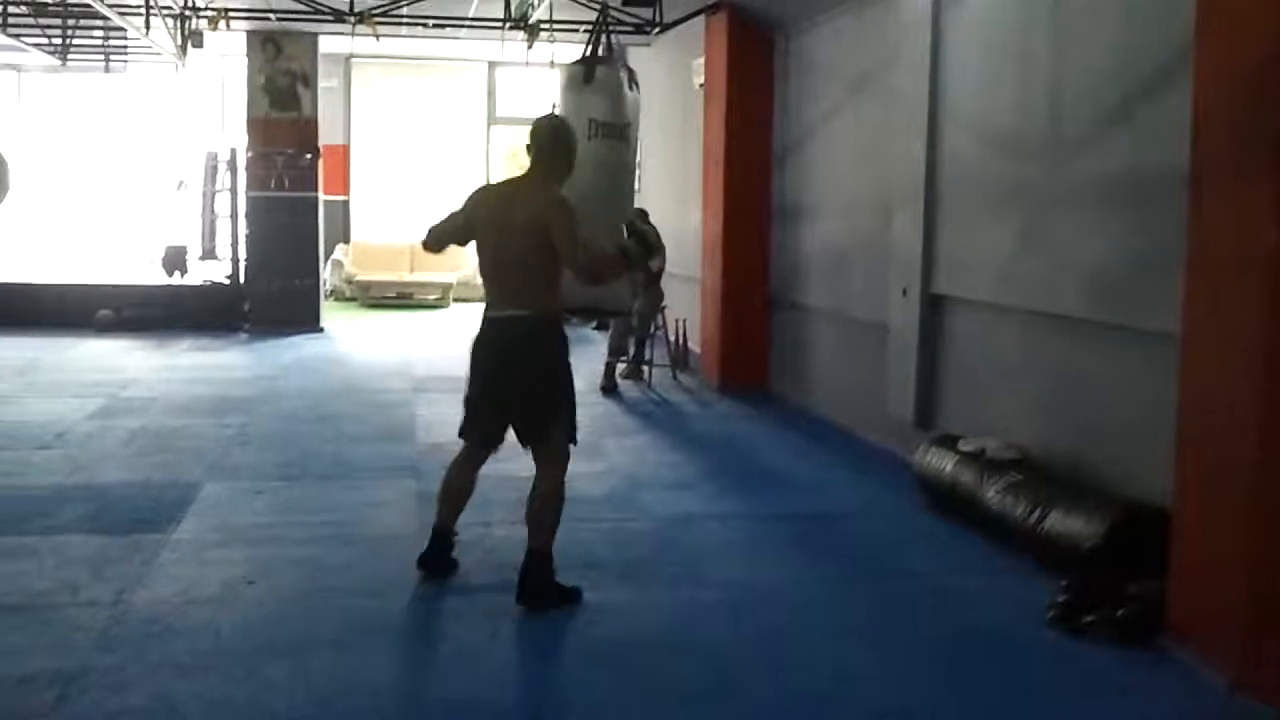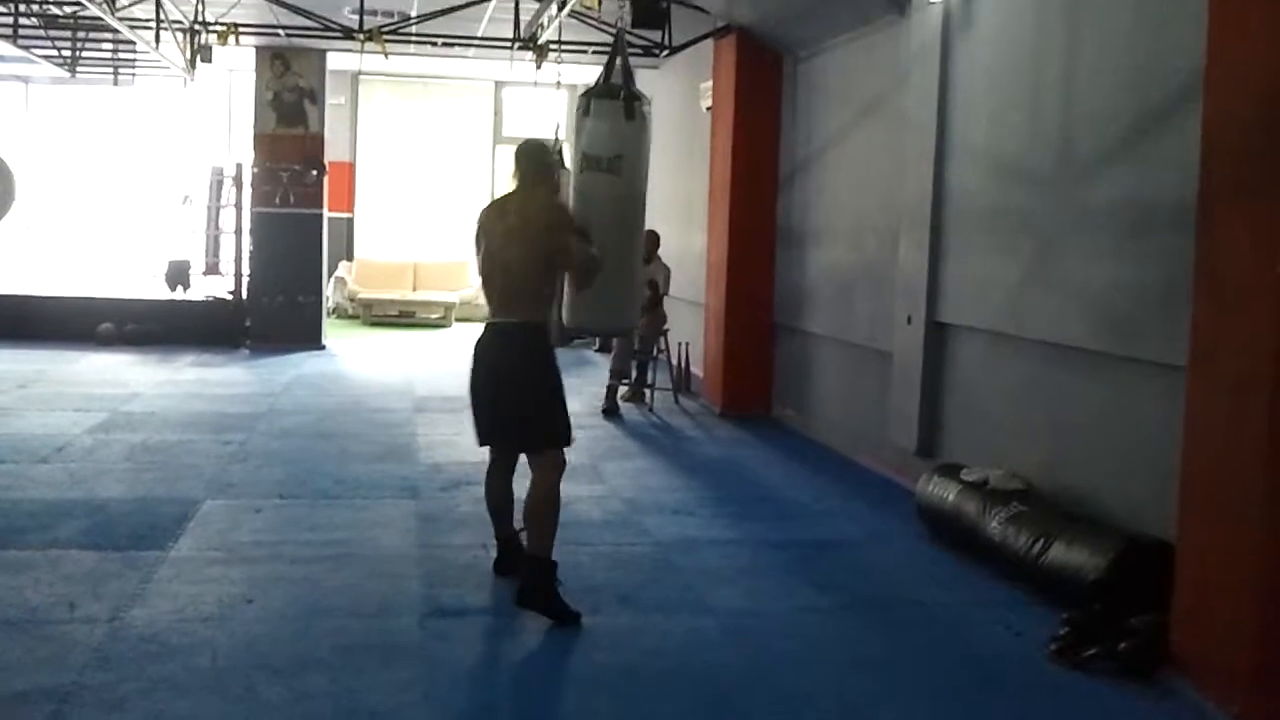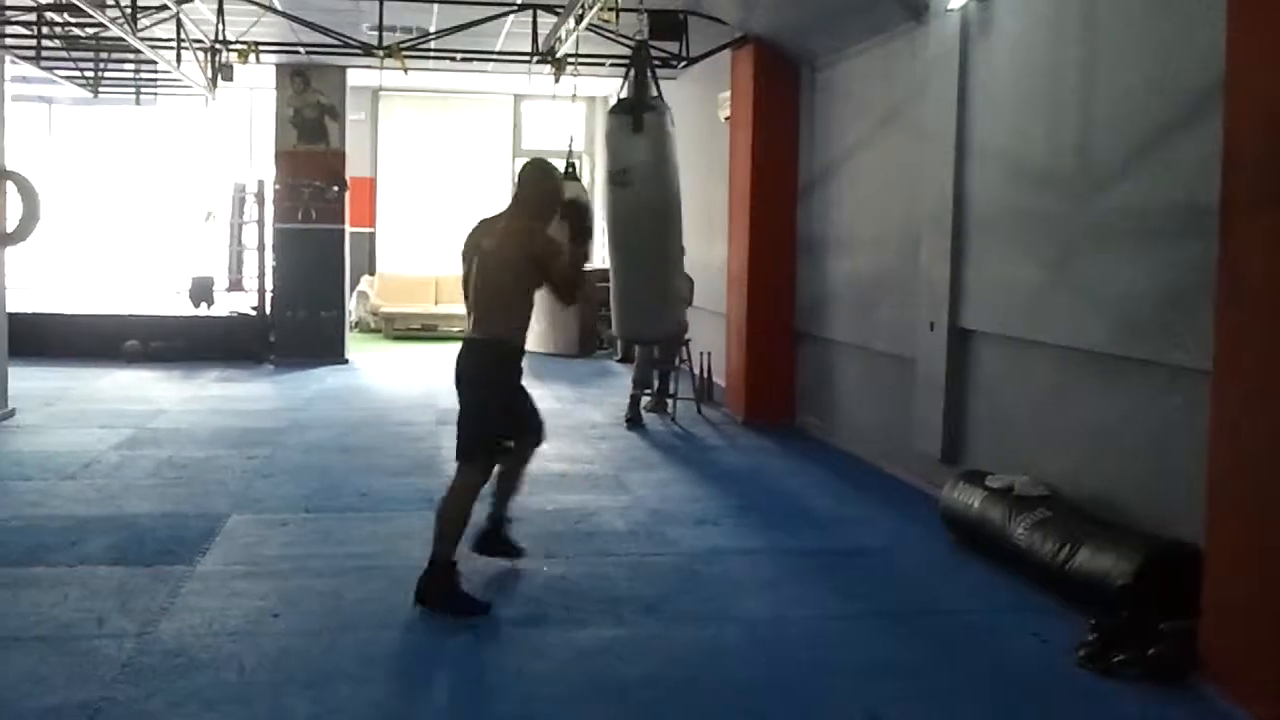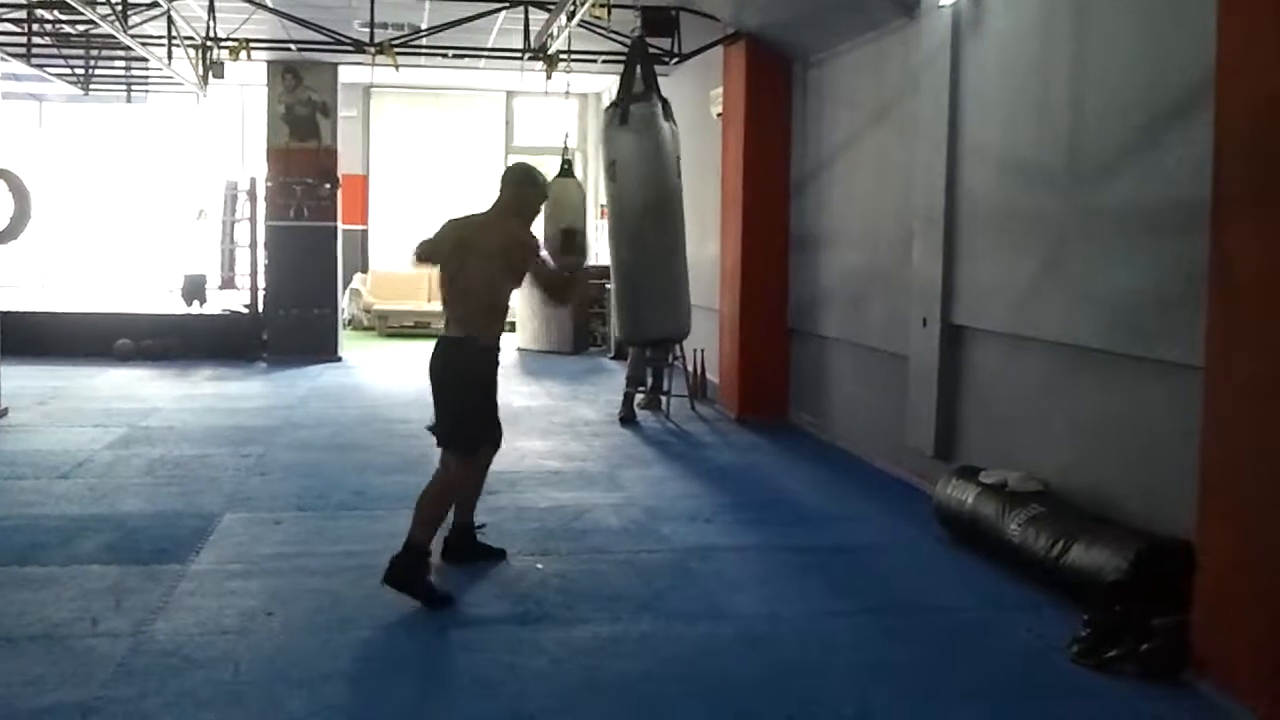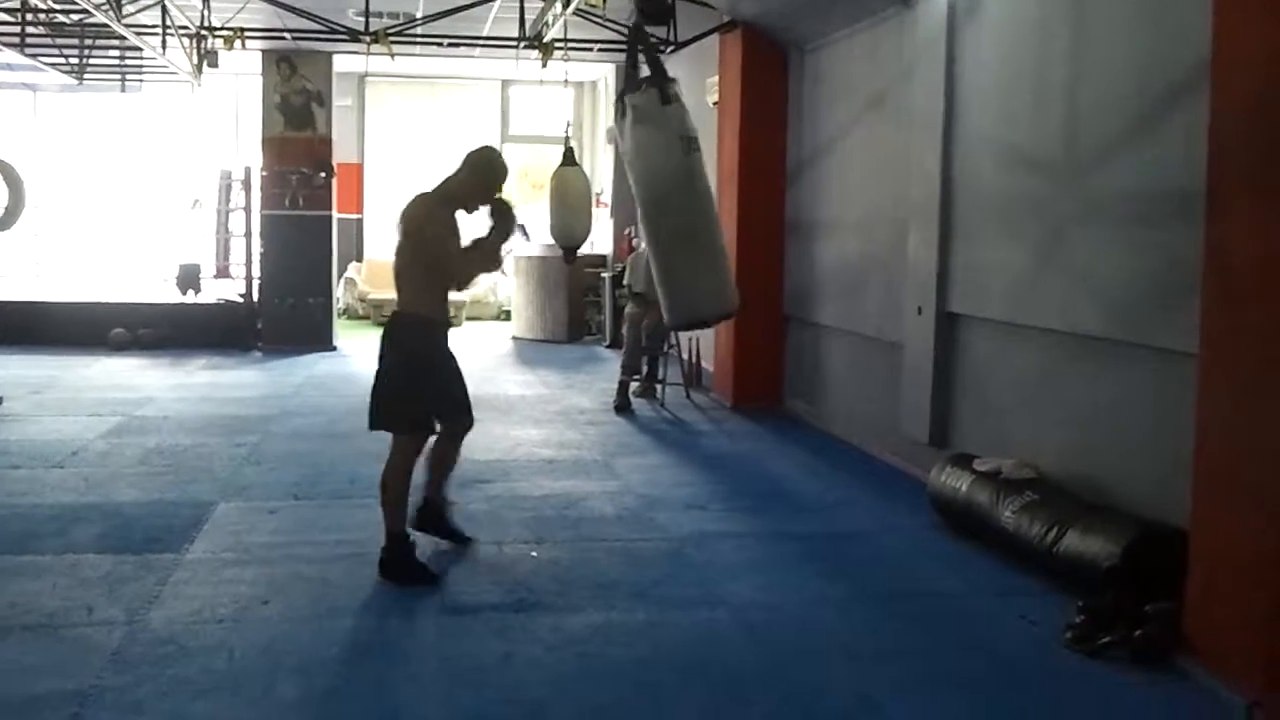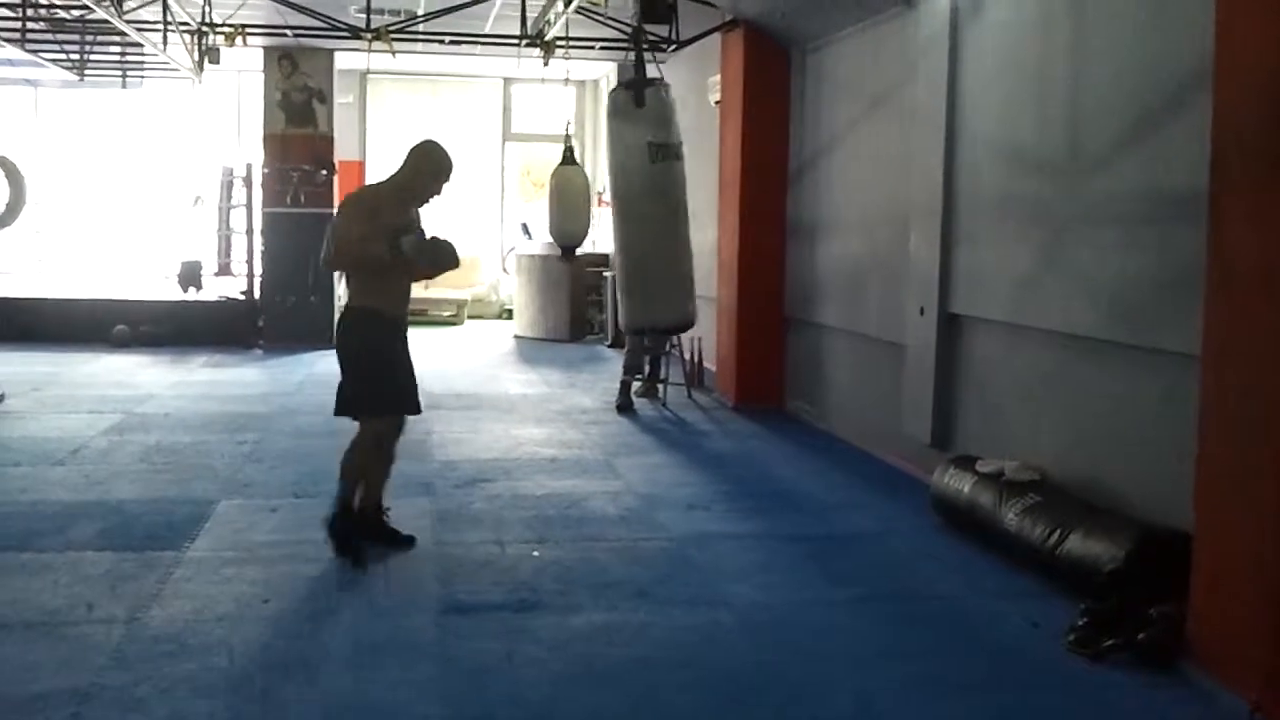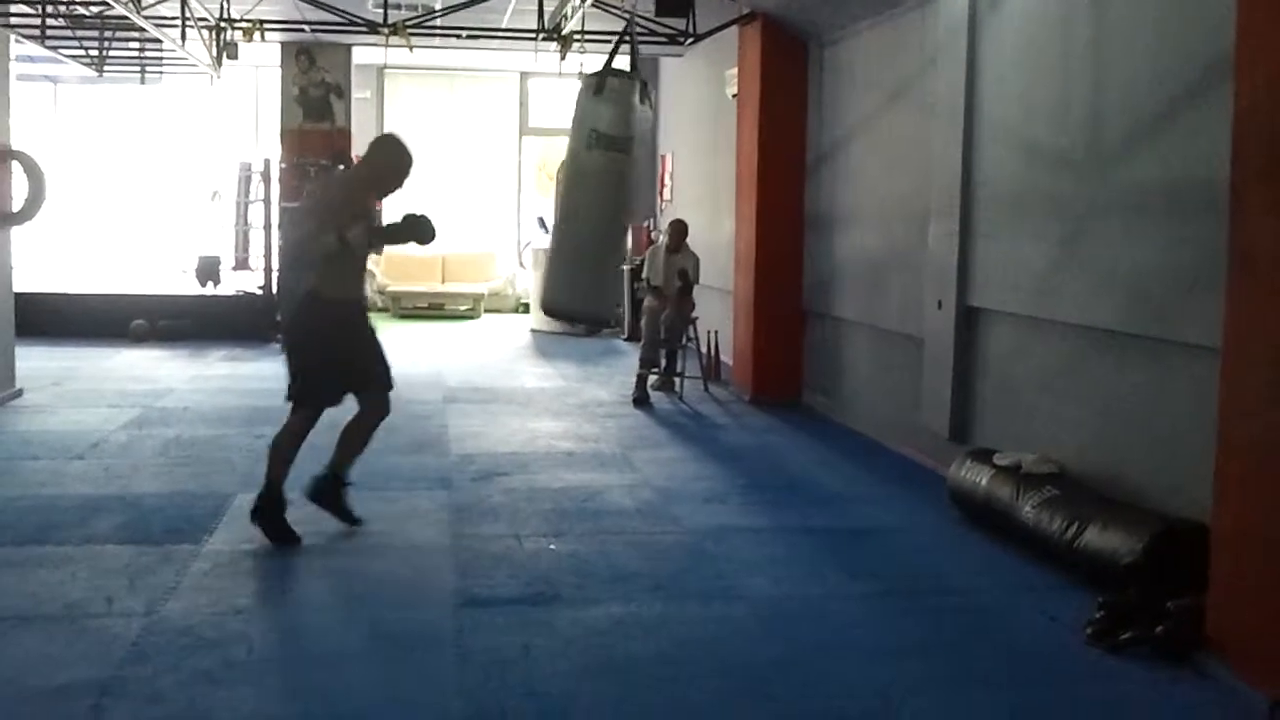
dt=0.5s
person 1, frame 1
left shoulder: (485, 198)
right shoulder: (555, 207)
left elbow: (433, 241)
right elbow: (585, 270)
right wrist: (625, 260)
left hip: (493, 336)
right hip: (537, 339)
left knee: (475, 449)
right knee: (552, 461)
left ankle: (439, 544)
right ankle: (536, 574)
person 1, frame 2
left shoulder: (490, 214)
right shoulder: (549, 209)
right elbow: (583, 275)
right wrist: (581, 247)
left hip: (492, 343)
right hip: (527, 346)
left knee: (502, 457)
right knee: (547, 463)
left ankle: (508, 550)
right ankle: (538, 580)
person 1, frame 3
left shoulder: (484, 230)
right shoulder: (525, 235)
right elbow: (569, 293)
left wrist: (555, 252)
right wrist: (579, 247)
left hip: (485, 355)
right hip: (492, 360)
left knee: (530, 431)
right knee: (474, 469)
left ankle: (494, 528)
right ankle: (437, 581)
person 1, frame 4
left shoulder: (459, 229)
right shoulder: (517, 241)
left elbow: (423, 253)
right elbow: (560, 292)
right wrist: (572, 259)
left hip: (452, 352)
right hip: (471, 358)
left knee: (479, 450)
right knee: (458, 463)
left ankle: (461, 536)
right ankle: (409, 565)
person 1, frame 5
left shoulder: (443, 212)
right shoulder: (427, 211)
right elbow: (458, 277)
left wrist: (484, 248)
right wrist: (496, 238)
left hip: (430, 335)
right hip: (411, 335)
left knee: (456, 424)
right knee: (408, 443)
left ankle: (433, 510)
right ankle: (396, 552)
person 1, frame 6
left shoulder: (407, 215)
right shoulder: (362, 202)
left elbow: (417, 271)
right elbow: (335, 257)
left wrist: (439, 257)
right wrist: (392, 249)
left hip: (395, 328)
right hip: (364, 326)
left knee: (389, 426)
right knee: (376, 426)
left ankle: (368, 516)
right ankle: (344, 517)
person 1, frame 7
left shoulder: (365, 201)
right shoulder: (325, 198)
right elbow: (292, 251)
left wrist: (405, 232)
right wrist: (351, 238)
left hip: (353, 316)
right hip: (318, 316)
left knee: (376, 405)
right knee: (305, 414)
left ankle: (330, 486)
right ankle: (268, 504)
